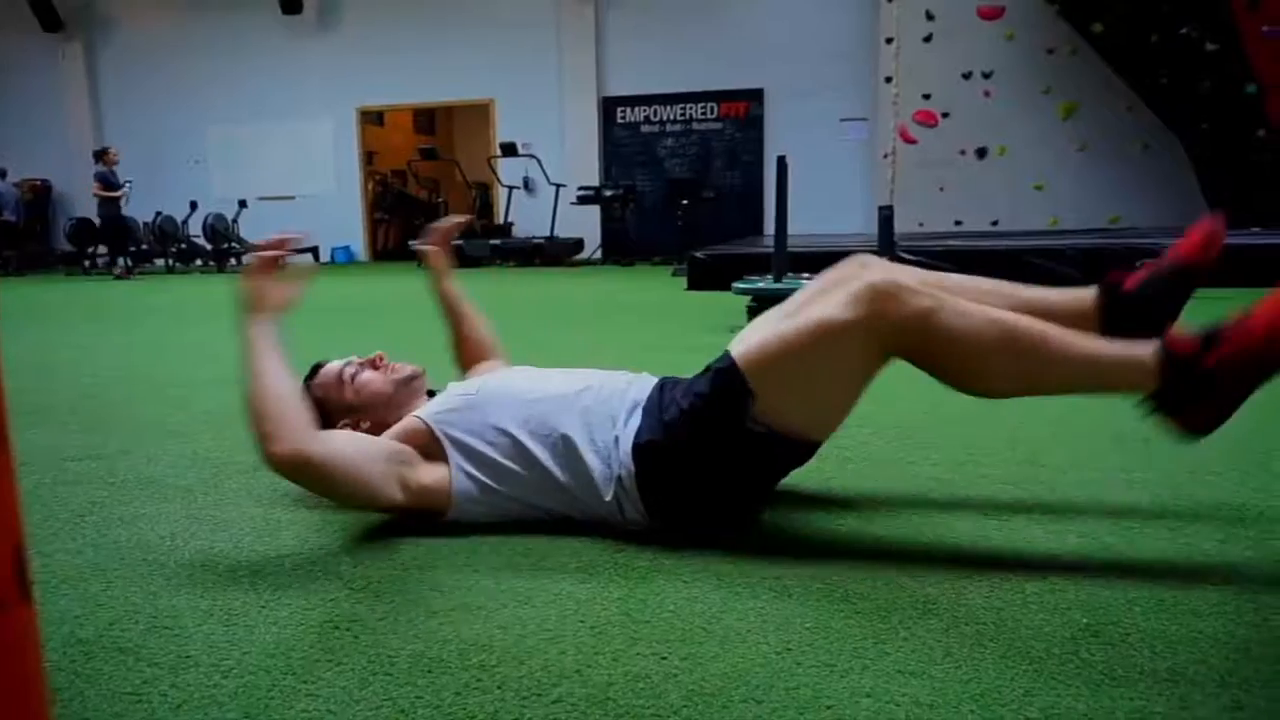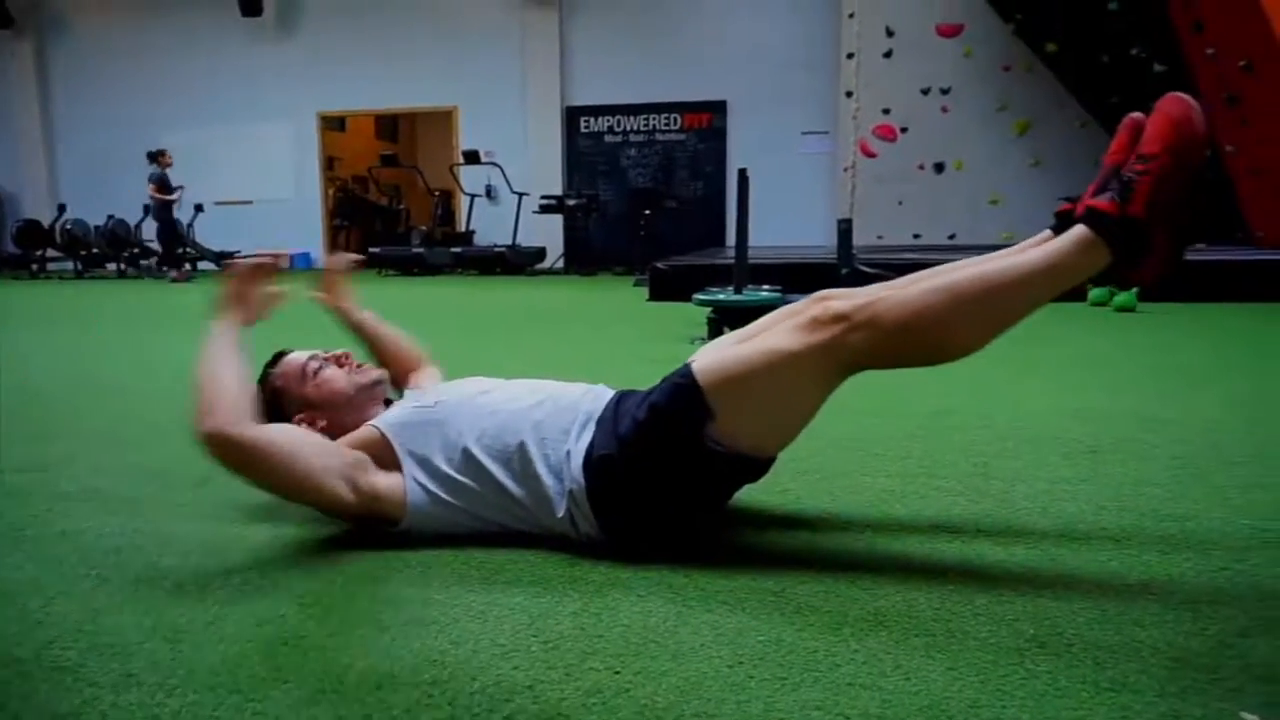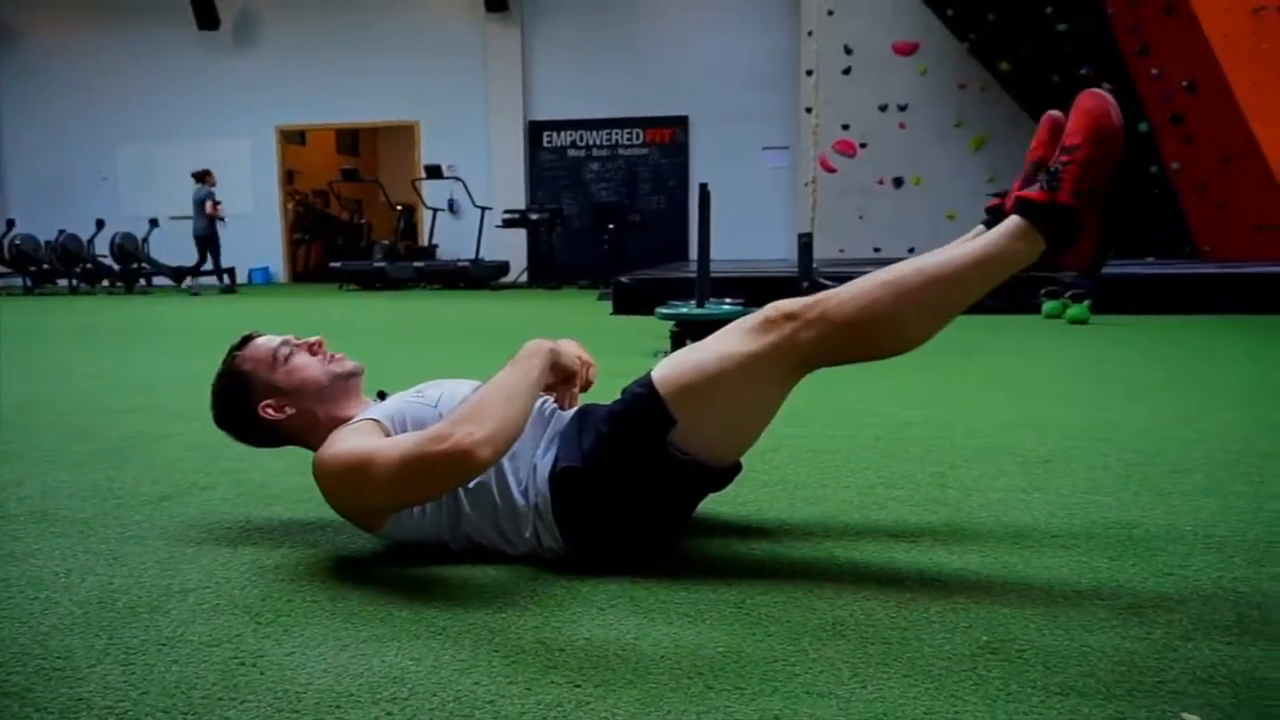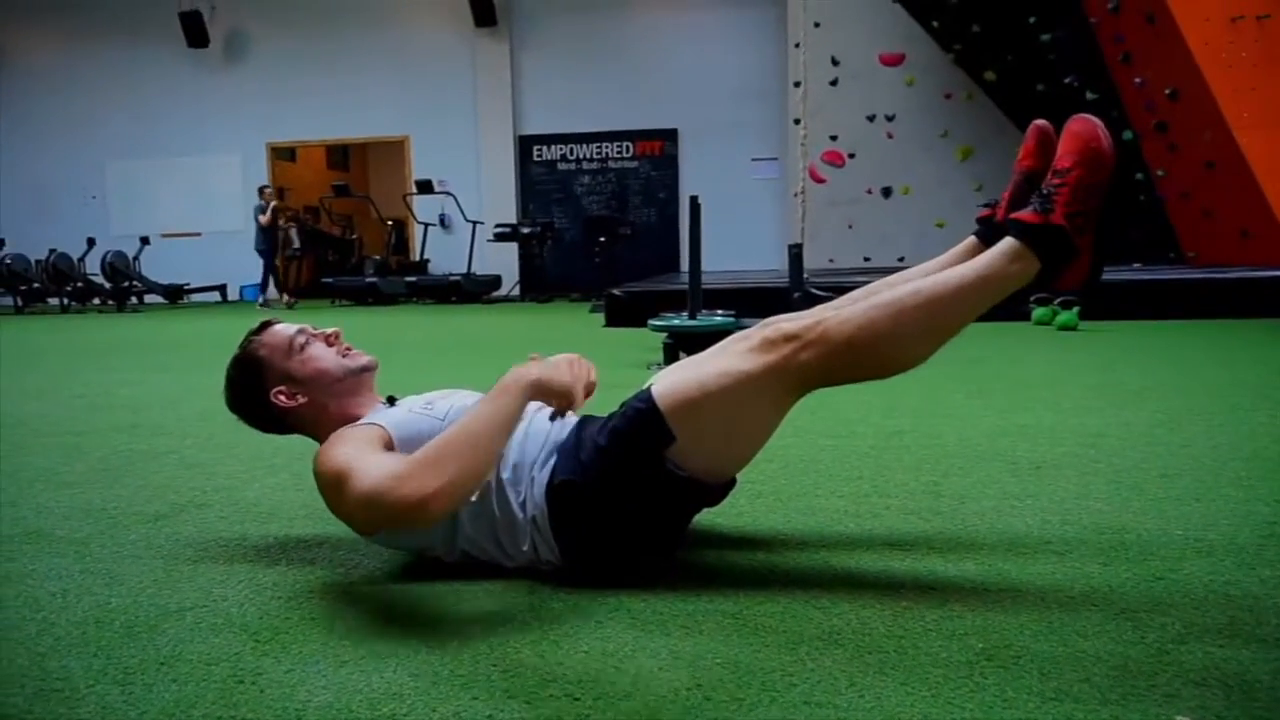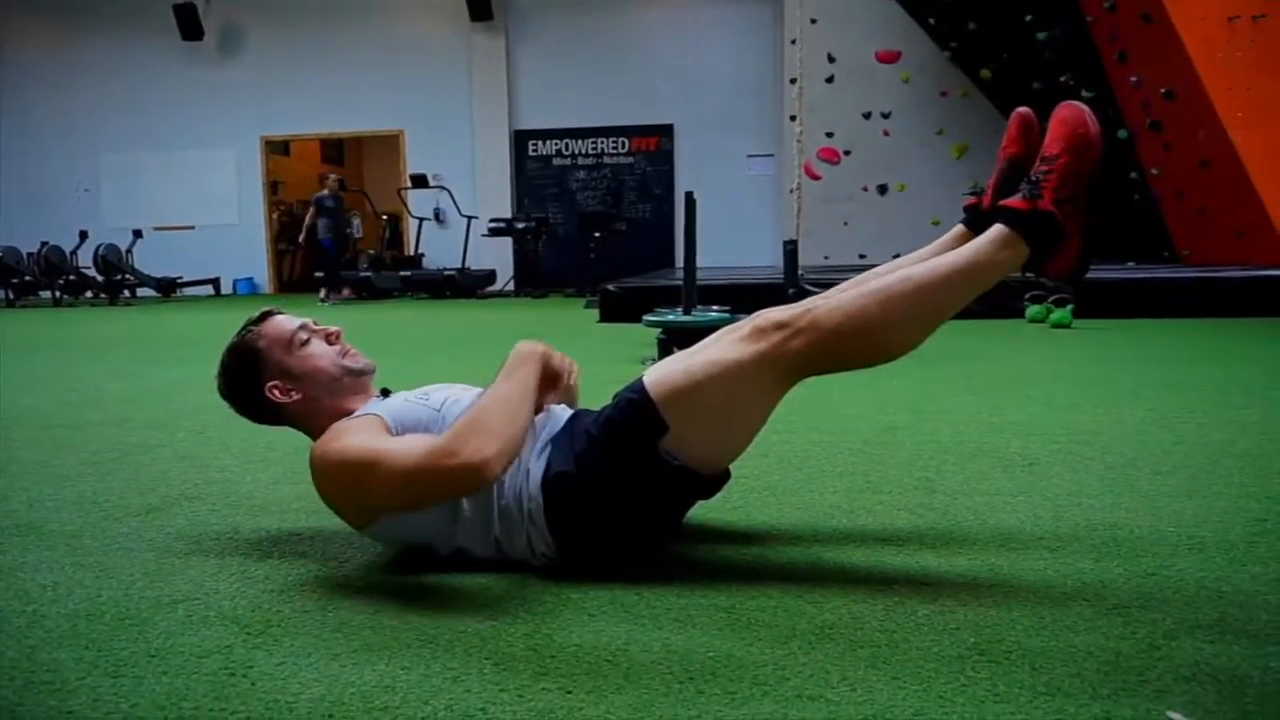
dt=1s
person 1, frame 1
left shoulder: (450, 412)
right shoulder: (405, 466)
left elbow: (483, 359)
right elbow: (291, 451)
left wrist: (445, 277)
right wrist: (264, 326)
left hip: (683, 421)
right hip: (676, 463)
left knee: (870, 280)
right knee: (883, 296)
left ankle: (1113, 311)
right ankle: (1174, 375)
person 1, frame 2
left shoulder: (396, 423)
right shoulder: (351, 473)
left elbow: (413, 375)
right elbow: (227, 428)
left wrist: (353, 305)
right wrist: (231, 327)
left hip: (631, 442)
right hip: (629, 473)
left knee: (839, 310)
right knee: (841, 323)
left ankle: (1085, 232)
right ankle: (1110, 234)
person 1, frame 3
left shoulder: (385, 419)
right shoulder: (346, 460)
right elbow: (469, 449)
left wrist: (552, 369)
right wrist: (534, 354)
left hip: (601, 455)
right hip: (595, 486)
left knee: (792, 319)
right knee: (796, 325)
left ankle: (1014, 225)
right ankle: (1039, 226)
person 1, frame 4
left shoulder: (400, 417)
right shoulder: (343, 453)
right elbow: (425, 494)
left wrist: (557, 387)
right wrist: (519, 380)
left hip: (599, 468)
right hip: (591, 502)
left knee: (787, 333)
right knee: (794, 347)
left ankle: (997, 240)
right ankle: (1033, 250)
person 1, frame 5
left shoulder: (394, 413)
right shoulder: (343, 456)
right elbow: (474, 461)
left wrist: (545, 374)
right wrist: (522, 358)
left hip: (597, 462)
right hip: (587, 493)
left knee: (786, 326)
right knee: (785, 337)
left ankle: (986, 228)
right ankle: (1021, 236)
